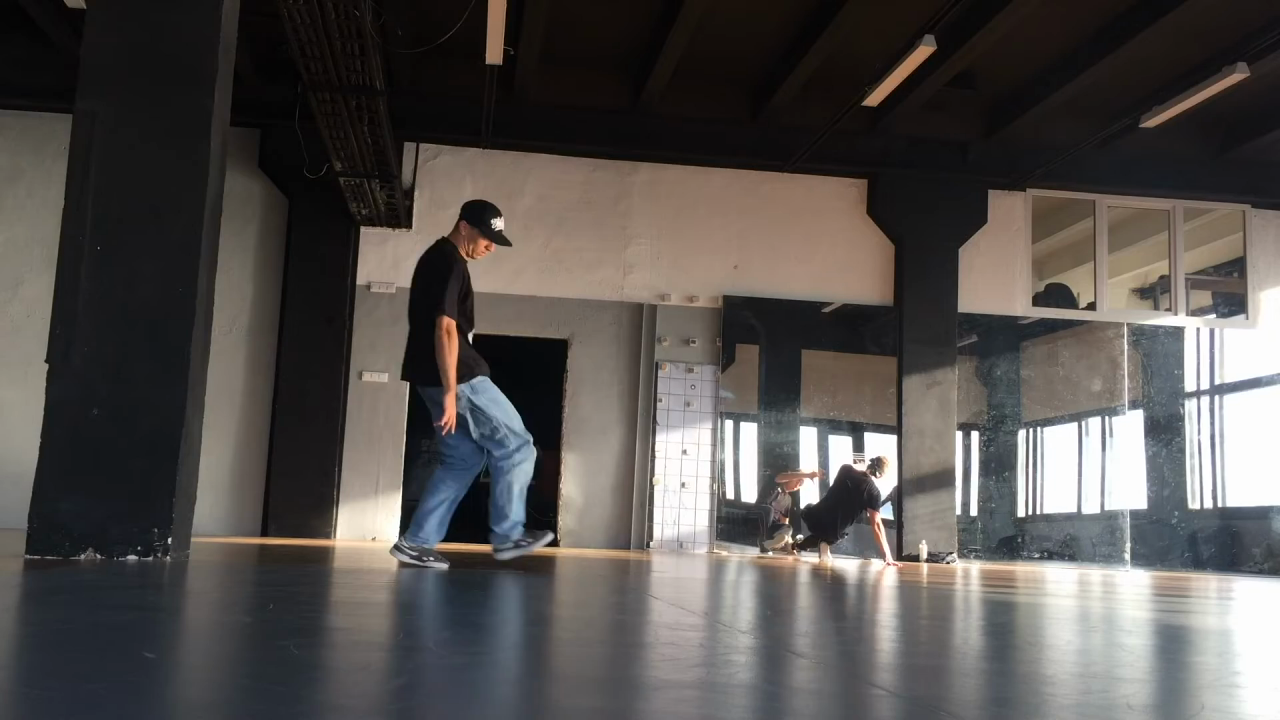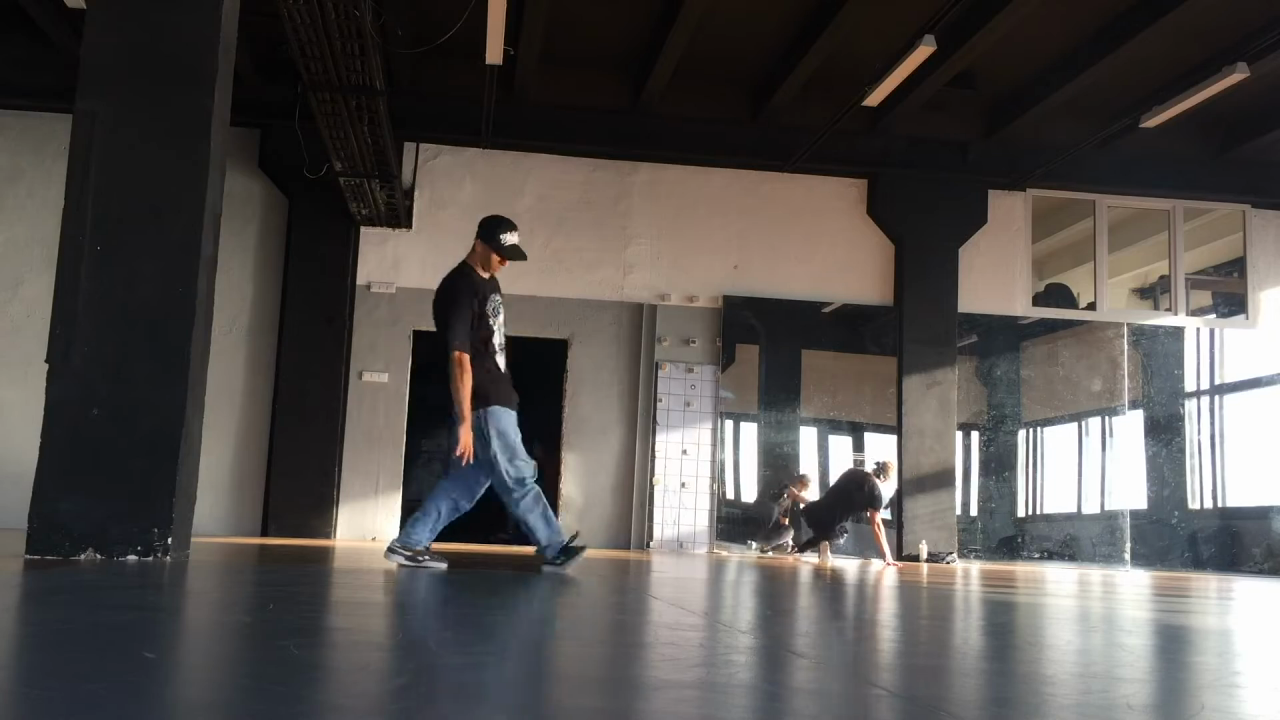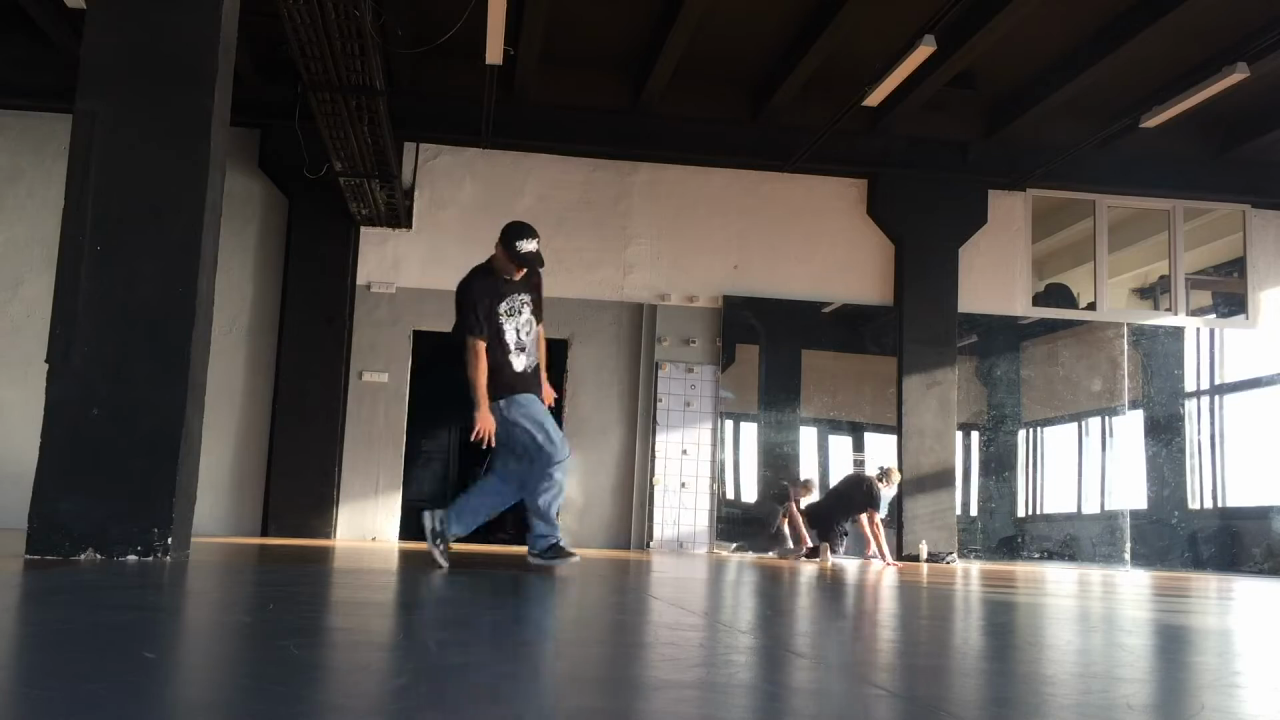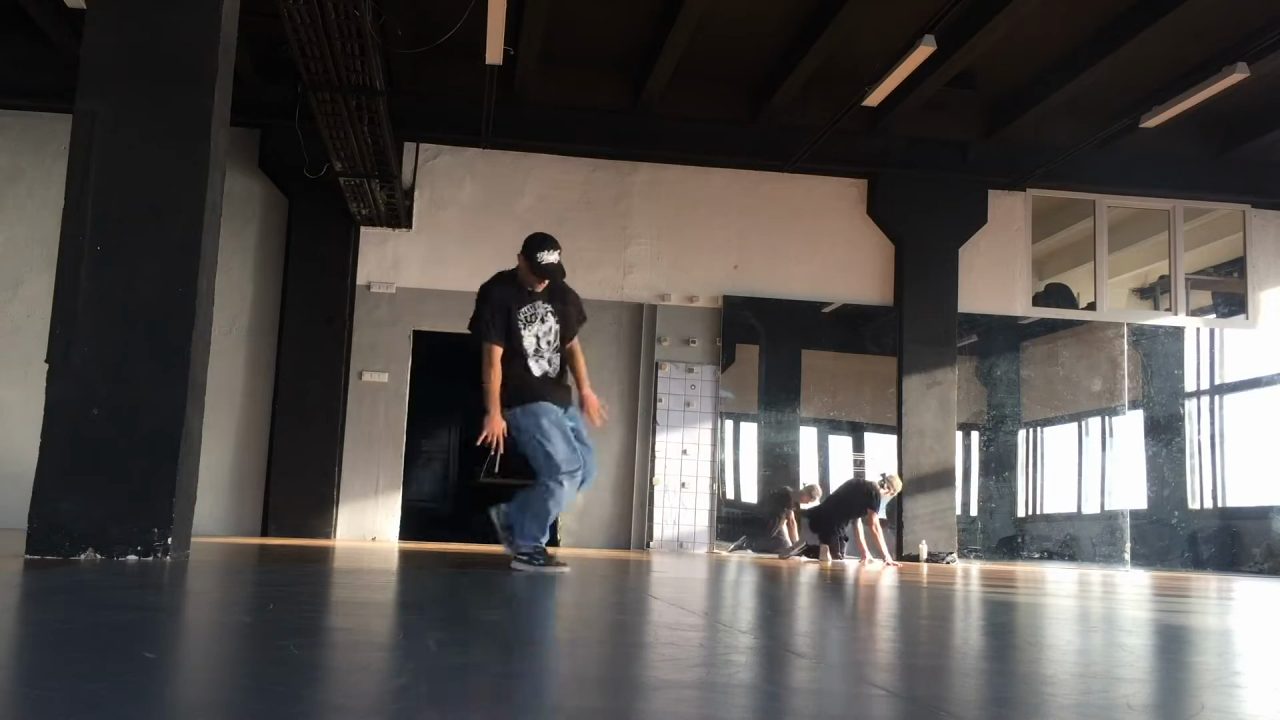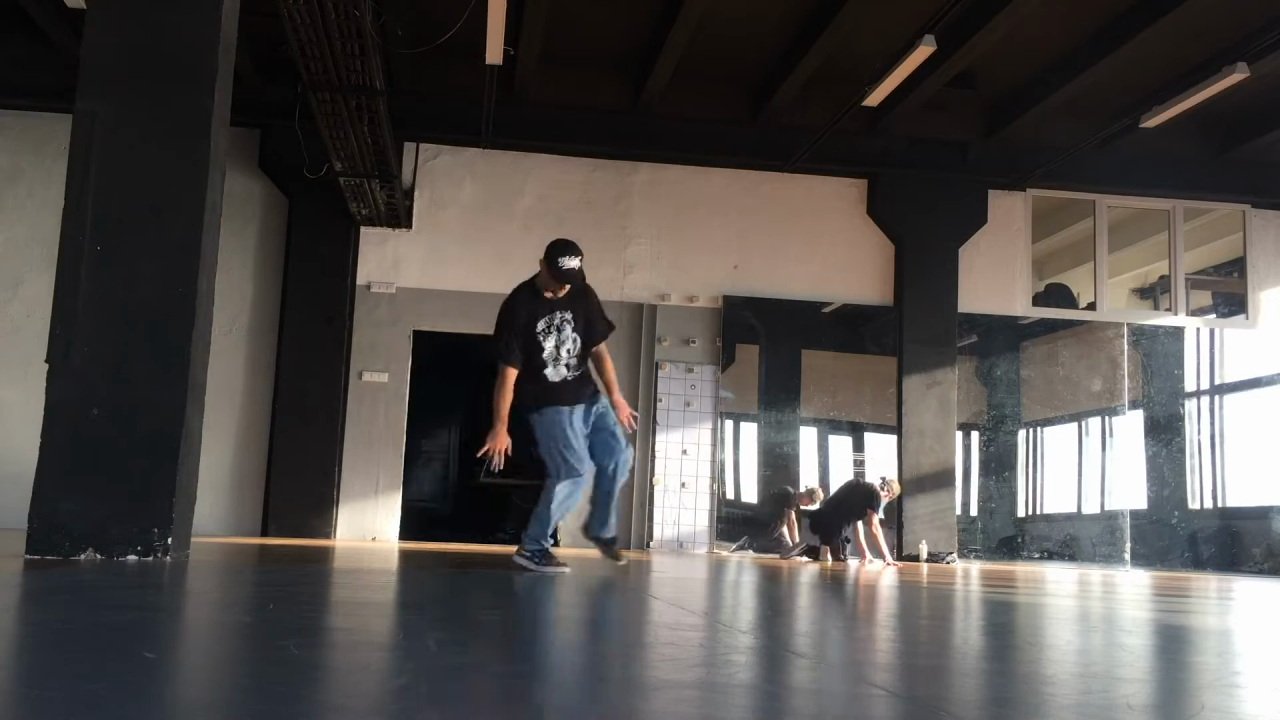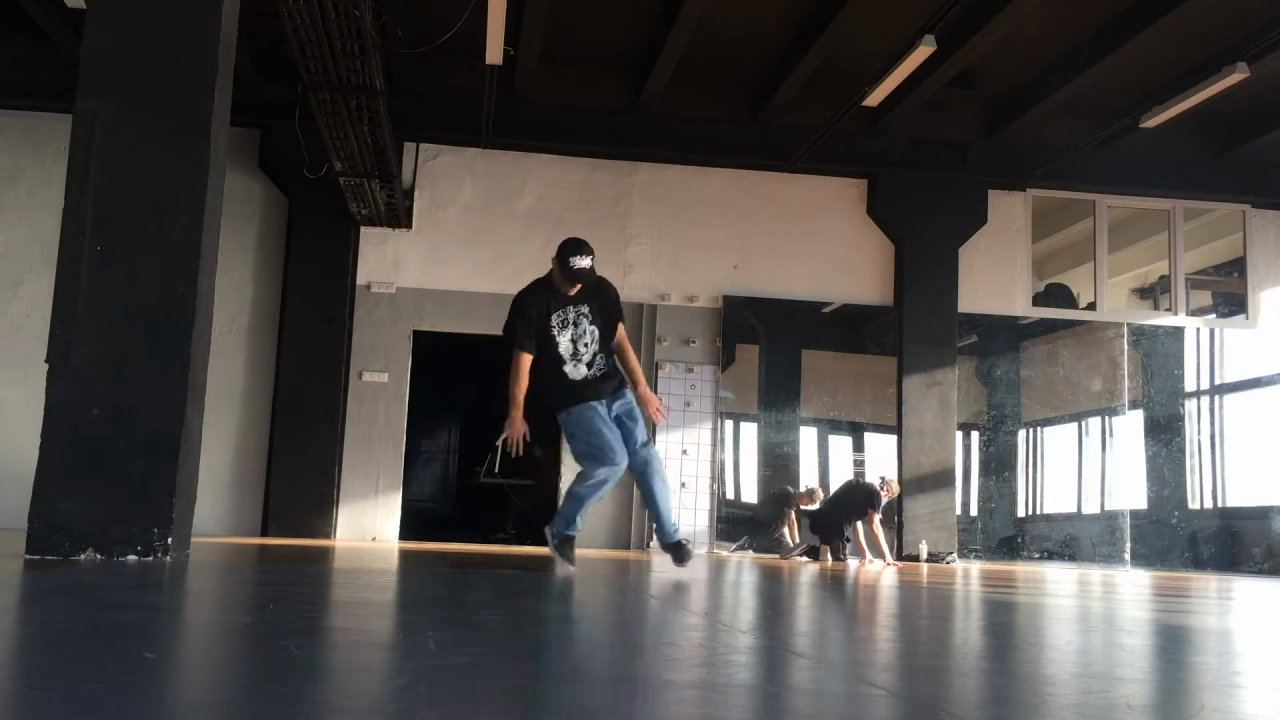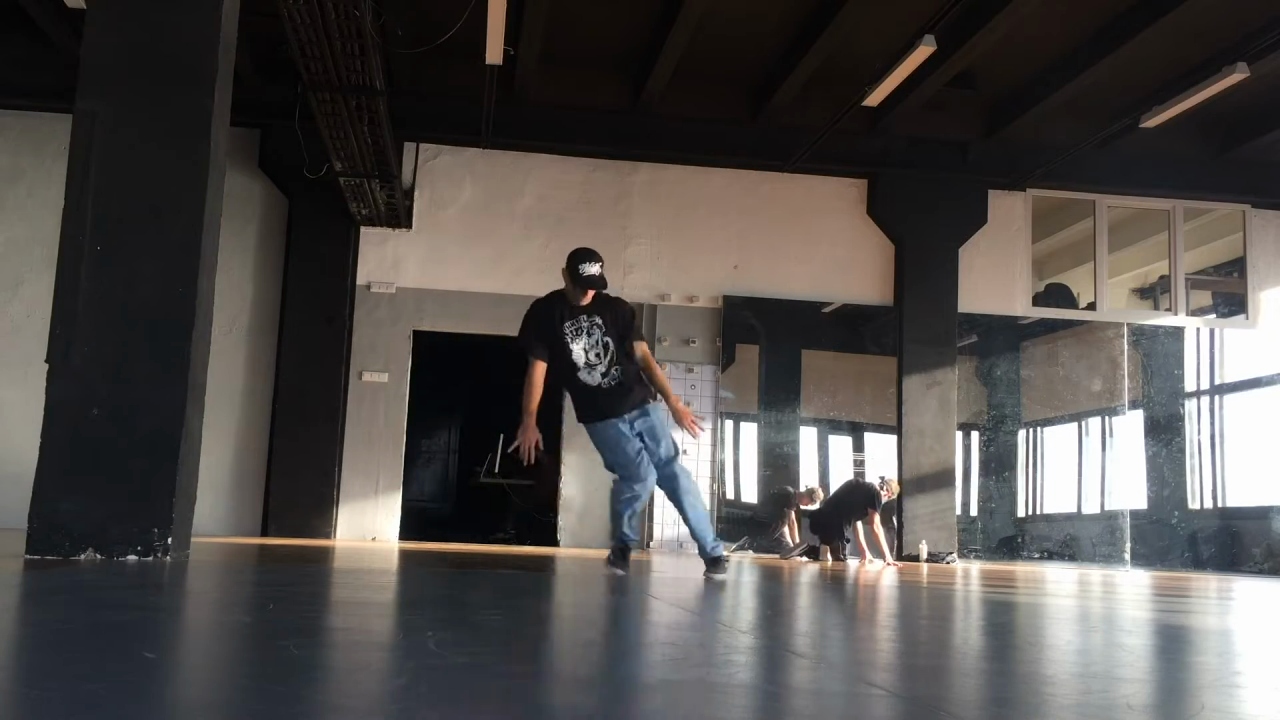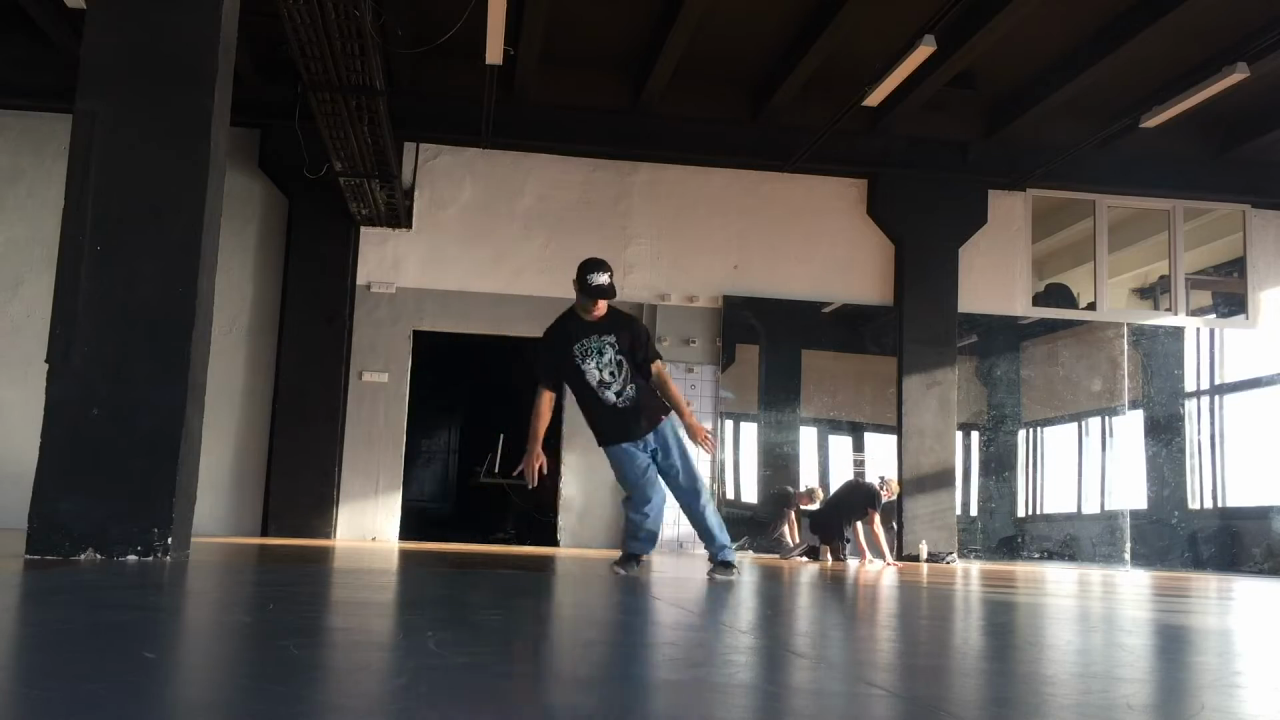
dt=0.1s
person 1, frame 1
left shoulder: (438, 257)
right shoulder: (448, 265)
right elbow: (445, 329)
right wrist: (451, 392)
left hip: (432, 378)
right hip: (459, 377)
left knee: (462, 459)
right knee: (516, 446)
left ankle: (417, 543)
right ankle: (508, 536)
person 1, frame 2
left shoulder: (489, 281)
right shoulder: (461, 290)
right elbow: (460, 360)
right wrist: (464, 422)
left hip: (497, 396)
right hip: (488, 400)
left knee: (467, 479)
right knee: (517, 477)
left ankle: (409, 544)
right ankle: (553, 549)
person 1, frame 3
left shoulder: (530, 280)
right shoulder: (475, 287)
right elbow: (477, 351)
left wrist: (542, 380)
right wrist: (483, 407)
left hip: (528, 391)
right hip: (506, 395)
left knee: (511, 474)
right knee: (555, 459)
left ankle: (444, 524)
right ankle: (543, 542)
person 1, frame 4
left shoulder: (560, 292)
right shoulder: (496, 293)
right elbow: (492, 358)
left wrist: (585, 390)
right wrist: (494, 412)
left hip: (560, 398)
right hip: (528, 403)
left knee: (583, 467)
right knee: (563, 471)
left ankle: (512, 519)
right ankle: (527, 549)
person 1, frame 5
left shoulder: (584, 297)
right shoulder: (518, 307)
left elbow: (598, 349)
right elbow: (508, 373)
left wrist: (615, 397)
right wrist: (499, 429)
left hip: (589, 398)
right hip: (547, 405)
left knee: (618, 457)
right knee: (573, 471)
left ankle: (599, 528)
right ankle: (532, 547)
person 1, frame 6
left shoulder: (602, 291)
right shoulder: (530, 302)
left elbow: (620, 341)
right elbow: (522, 362)
left wrist: (642, 388)
right wrist: (516, 414)
left hip: (615, 392)
right hip: (575, 402)
left knee: (644, 457)
right knee: (611, 459)
left ankle: (669, 536)
right ankle: (563, 529)
person 1, frame 7
left shoulder: (615, 308)
right shoulder: (543, 315)
left elbow: (642, 357)
right elbow: (536, 372)
left wrist: (673, 403)
right wrist: (529, 423)
left hip: (641, 405)
right hip: (601, 417)
left knee: (673, 473)
right knee: (637, 478)
left ankle: (712, 551)
right ankle: (623, 542)
person 1, frame 8
left shoulder: (628, 324)
right shoulder: (559, 335)
left elbow: (658, 373)
right elbow: (546, 394)
left wrist: (688, 419)
right wrist: (534, 447)
left hip: (658, 421)
right hip: (619, 436)
left knee: (691, 487)
right knee: (648, 498)
left ankle: (723, 555)
right ankle: (635, 552)
